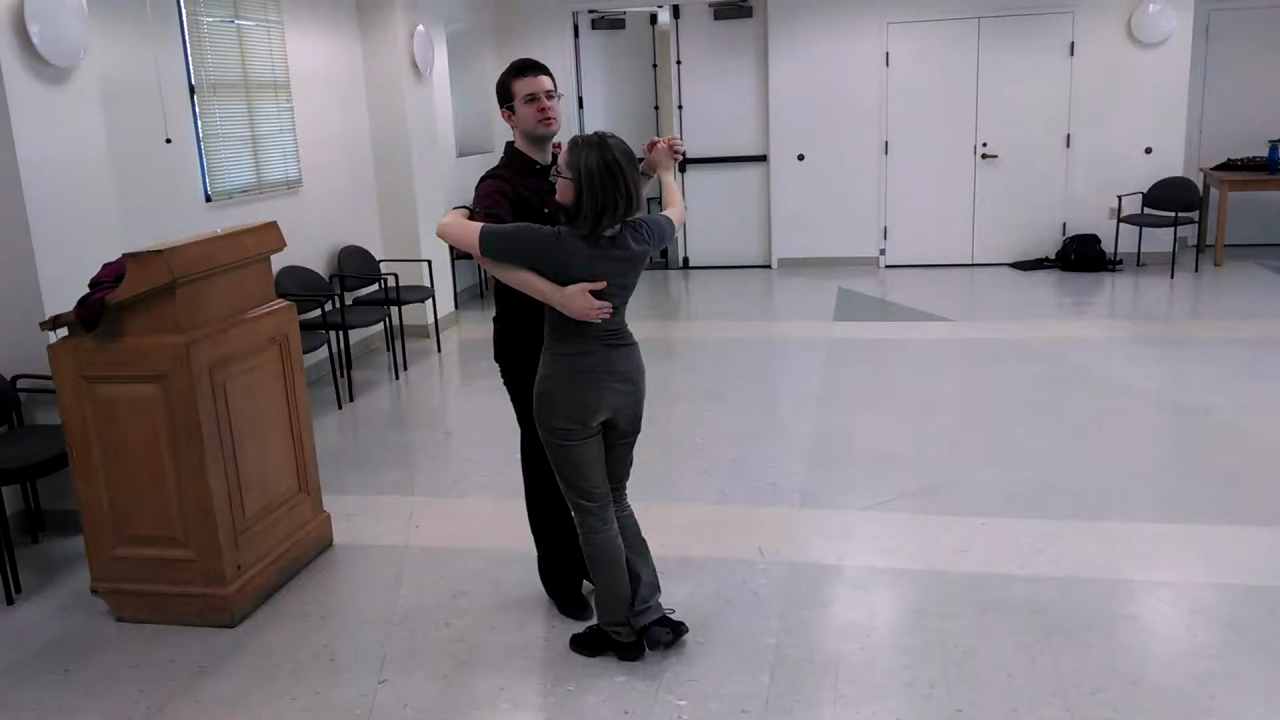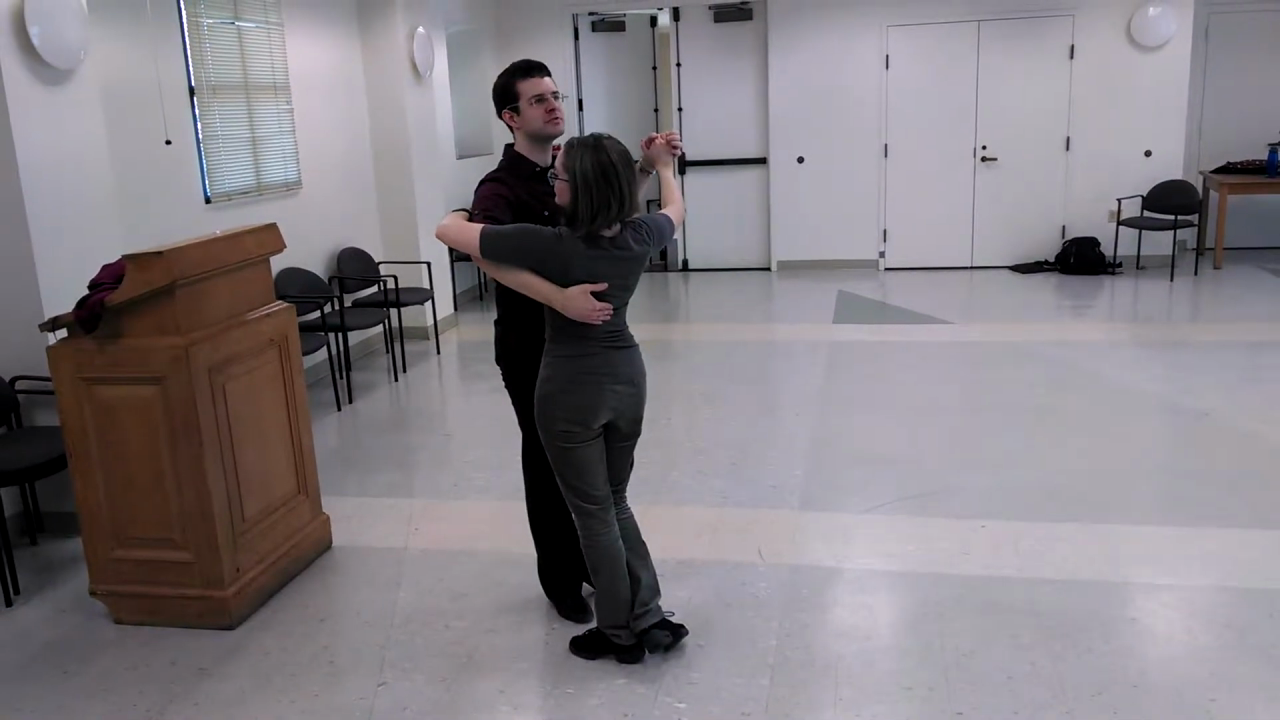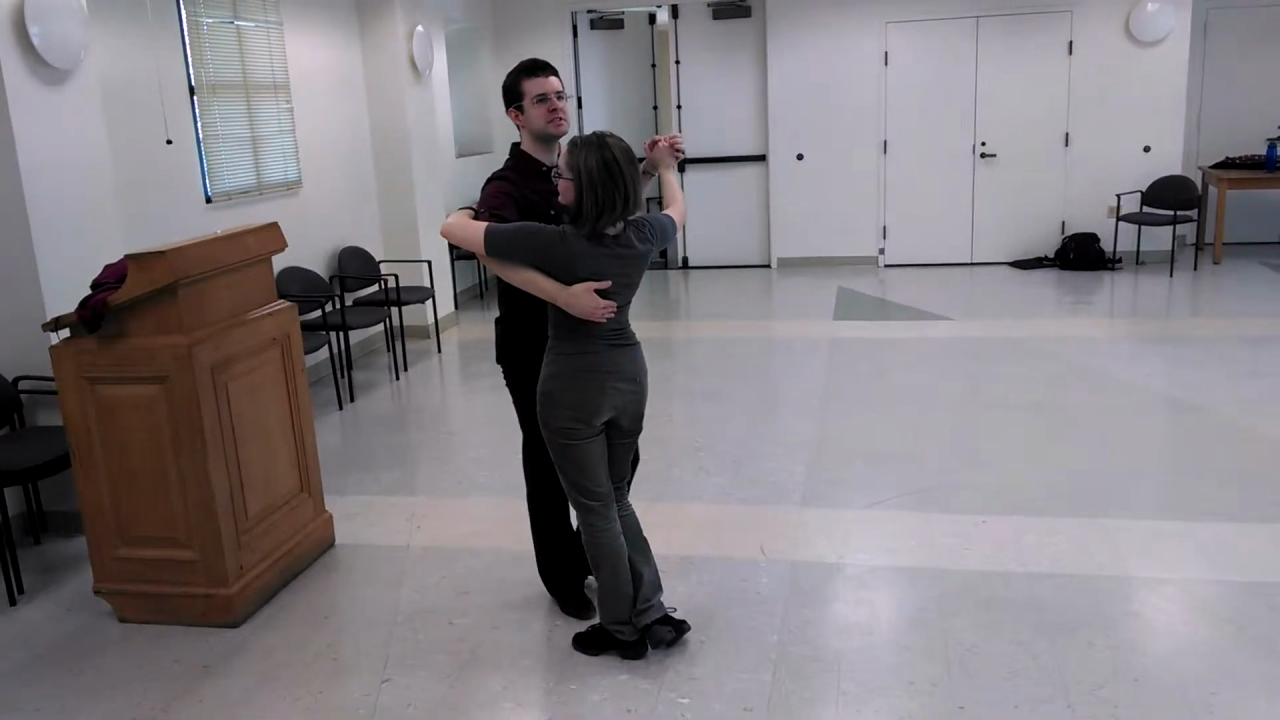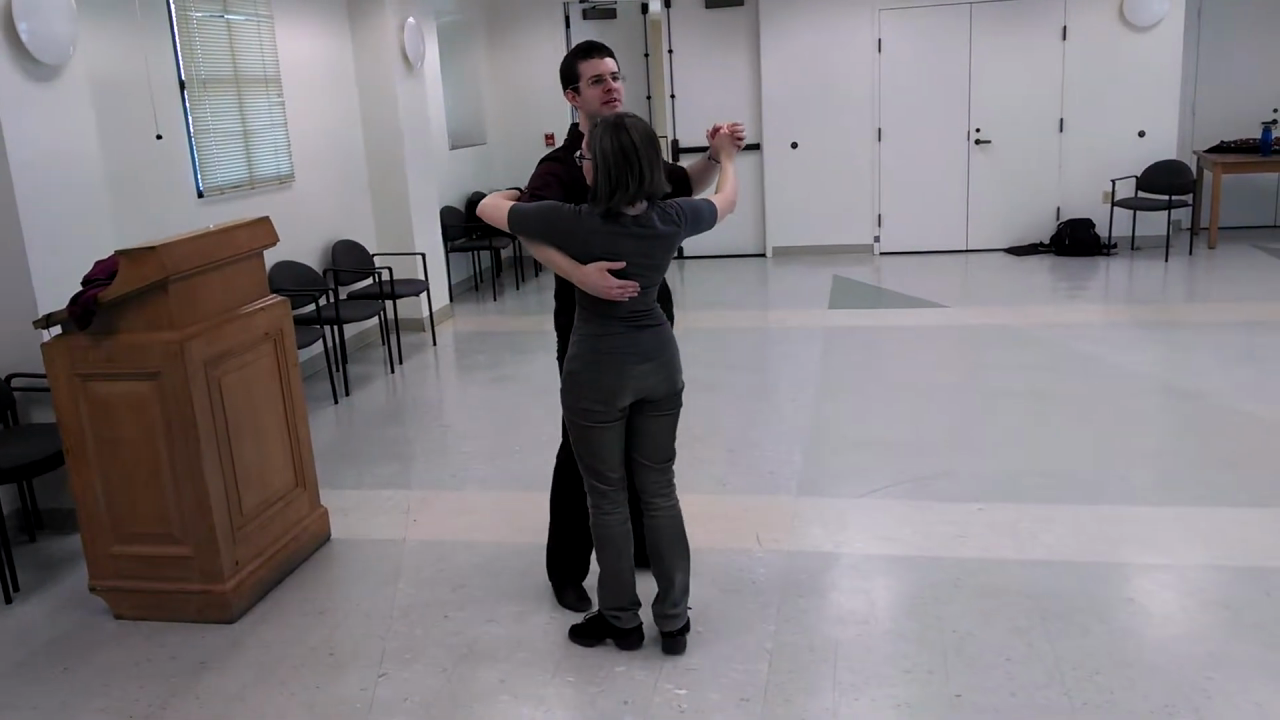
dt=1s
person 1, frame 1
right shoulder: (500, 186)
left wrist: (649, 170)
right wrist: (558, 296)
right hip: (529, 348)
right knee: (546, 460)
left ankle: (590, 558)
right ankle: (560, 574)
person 1, frame 2
right shoulder: (501, 188)
right elbow: (490, 255)
right wrist: (559, 298)
right hip: (532, 351)
right knee: (549, 464)
left ankle: (590, 560)
right ankle: (560, 577)
person 1, frame 3
right shoulder: (506, 188)
left wrist: (649, 169)
right wrist: (562, 296)
right hip: (534, 353)
right knee: (549, 466)
left ankle: (596, 555)
right ankle: (562, 575)
person 1, frame 4
right shoulder: (560, 168)
left elbow: (684, 186)
left wrist: (717, 155)
right wrist: (579, 274)
right knee: (584, 450)
left ankle: (641, 544)
right ankle: (566, 568)
person 2, frame 1
left shoulder: (550, 244)
right shoulder: (639, 237)
left elbow: (448, 230)
right elbow: (676, 214)
left wrist: (464, 208)
right wrist: (666, 169)
left hip: (569, 386)
right hip: (625, 375)
left knee: (591, 509)
right knee: (615, 499)
left ankle: (620, 631)
right ankle: (649, 615)
person 2, frame 2
left shoulder: (550, 246)
right shoulder: (639, 237)
left elbow: (447, 232)
right elbow: (676, 210)
left wrist: (464, 211)
right wrist: (664, 165)
left hip: (570, 388)
right hip: (627, 377)
left knee: (593, 512)
right knee: (615, 502)
left ankle: (620, 633)
right ankle: (650, 618)
person 2, frame 3
left shoulder: (555, 244)
right shoulder: (642, 235)
left elbow: (453, 230)
right elbow: (678, 212)
left wrist: (468, 210)
right wrist: (666, 168)
left hip: (573, 385)
right hip: (628, 374)
left knee: (594, 509)
right knee: (616, 498)
left ankle: (622, 629)
right ankle: (651, 613)
person 2, frame 4
left shoulder: (575, 223)
right shoulder: (672, 218)
left elbow: (487, 209)
right elbow: (726, 201)
left wrist: (513, 192)
right wrist: (726, 157)
left hip: (597, 369)
right hip: (658, 360)
left knee: (607, 495)
right knee: (659, 490)
left ankle: (621, 619)
right ankle: (674, 619)
